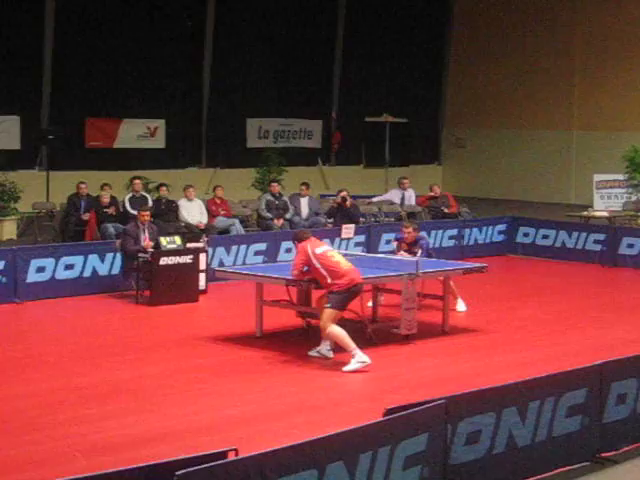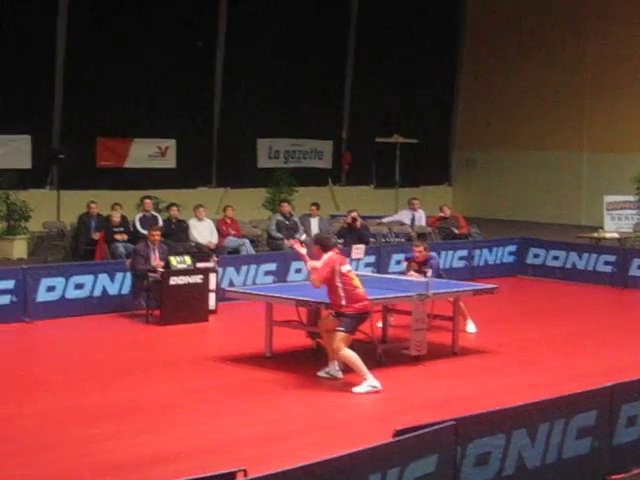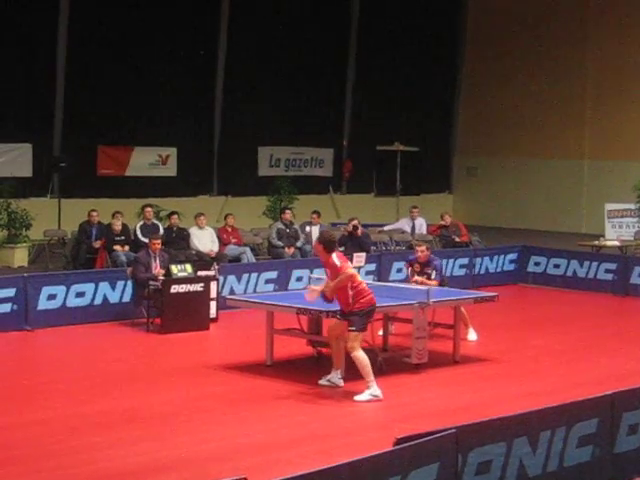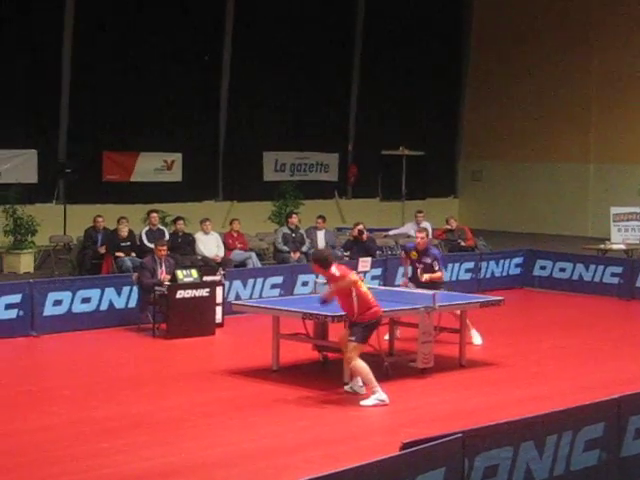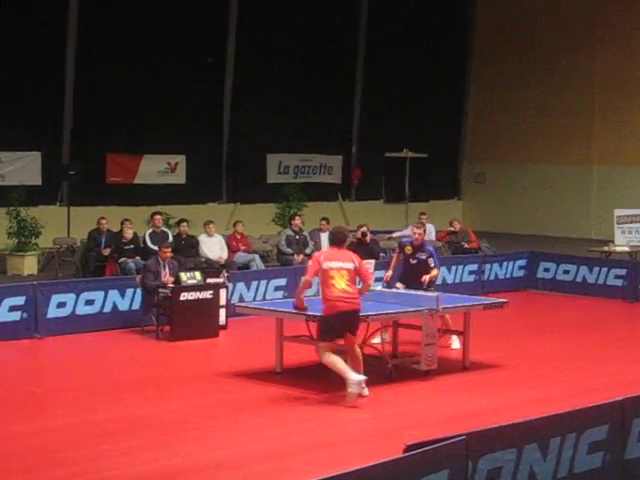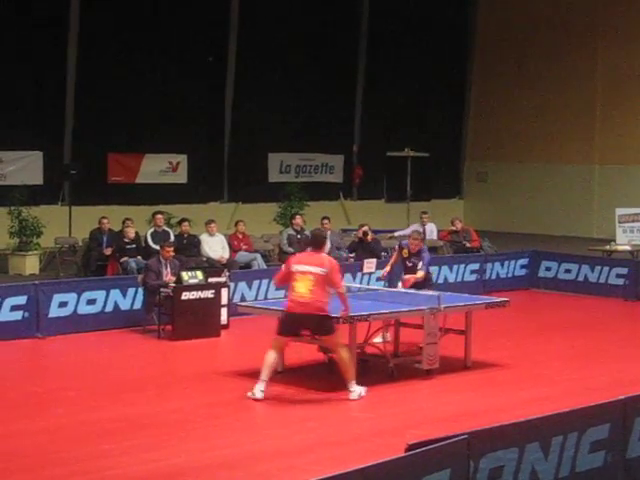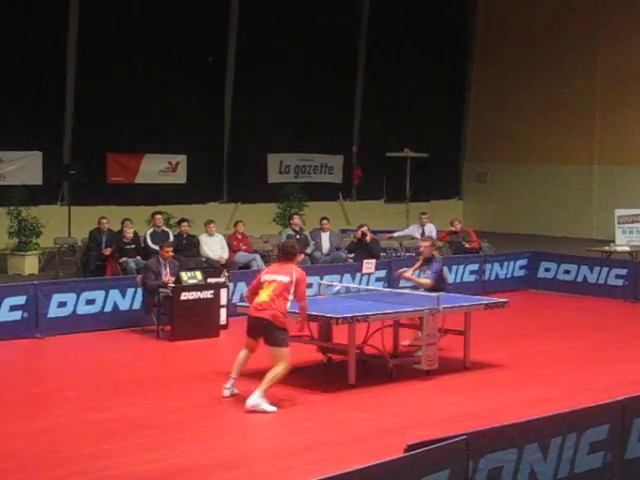
dt=0.3s
person 1, frame 1
left shoulder: (303, 247)
right shoulder: (320, 244)
left elbow: (296, 274)
left wrist: (303, 274)
right wrist: (308, 273)
left hip: (344, 285)
right hip: (354, 280)
left knee: (326, 324)
right knee: (322, 303)
left ankle: (359, 357)
right ankle: (326, 347)
person 1, frame 2
left shoulder: (329, 259)
right shoulder: (333, 256)
left elbow: (316, 283)
right elbow: (318, 269)
left wrist: (311, 269)
right wrist: (304, 254)
left hip: (355, 308)
right hip: (357, 305)
left knee: (338, 347)
right knee: (324, 325)
left ankle: (370, 381)
right ankle: (334, 368)
person 1, frame 3
left shoulder: (334, 258)
right shoulder: (329, 259)
left elbow: (350, 274)
left wrist: (329, 287)
right wrist: (322, 288)
left hip: (362, 305)
right hip: (352, 305)
left knee: (353, 347)
right knee: (333, 333)
left ankle: (373, 389)
right ankle: (336, 376)
person 1, frame 4
left shoulder: (335, 271)
right shoulder: (335, 270)
left elbow: (354, 279)
left wrist: (333, 290)
left hip: (367, 316)
right hip: (362, 314)
left knee: (351, 357)
right knee: (344, 342)
left ankle: (379, 394)
right ankle: (356, 383)
person 1, frame 5
left shoulder: (319, 256)
right shoulder: (354, 258)
left elbow: (307, 280)
right elbow: (368, 283)
left wrist: (299, 297)
left hip: (333, 310)
right hip: (352, 308)
left knee: (324, 354)
right knee: (351, 345)
left ankle: (352, 377)
right ankle: (360, 385)
person 1, frame 6
left shoulder: (295, 259)
right shoulder: (329, 262)
left elbow: (277, 281)
right elbow: (339, 290)
right wrist: (346, 307)
left hip: (293, 311)
right hip: (318, 312)
left knee: (275, 349)
right knee: (339, 348)
left ankle: (260, 388)
right ankle: (353, 388)
person 1, frame 7
left shoulder: (267, 270)
right shoulder: (298, 273)
left elbow: (249, 296)
right elbow: (302, 303)
right wrist: (302, 321)
left hip: (254, 316)
right hip: (273, 321)
left knee: (248, 349)
right knee: (283, 365)
left ankle: (229, 385)
right ankle: (256, 397)
